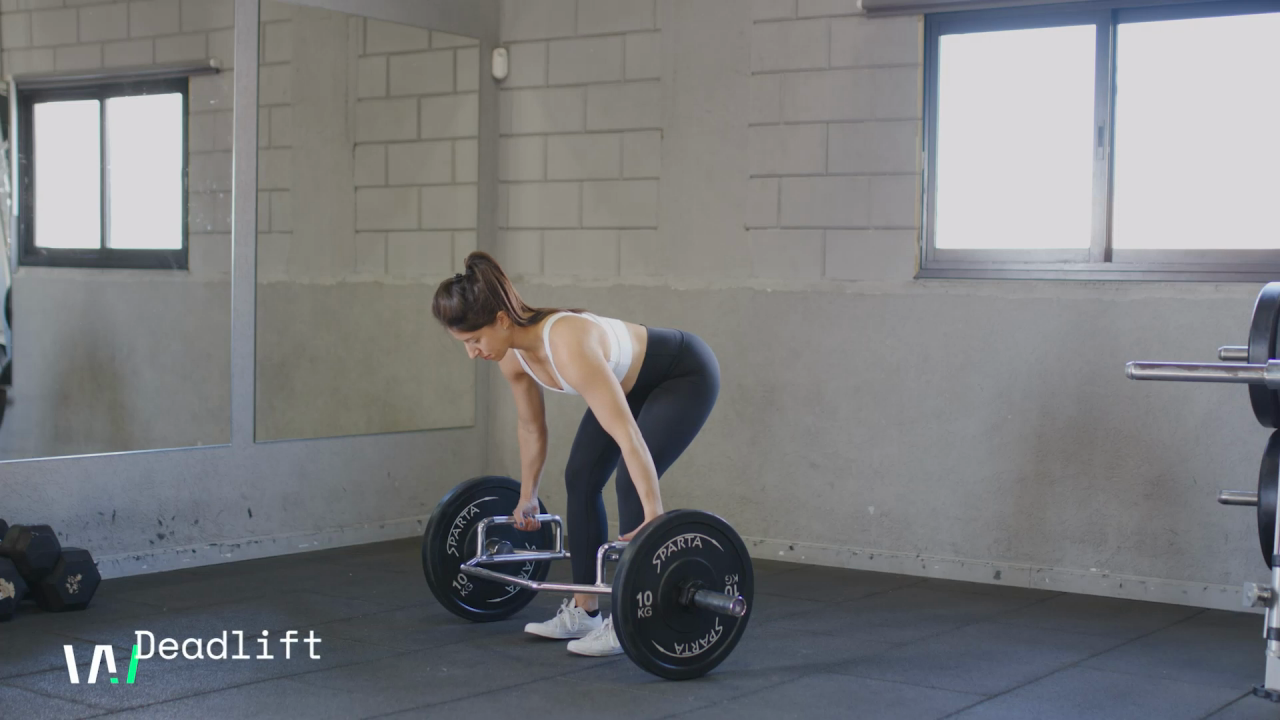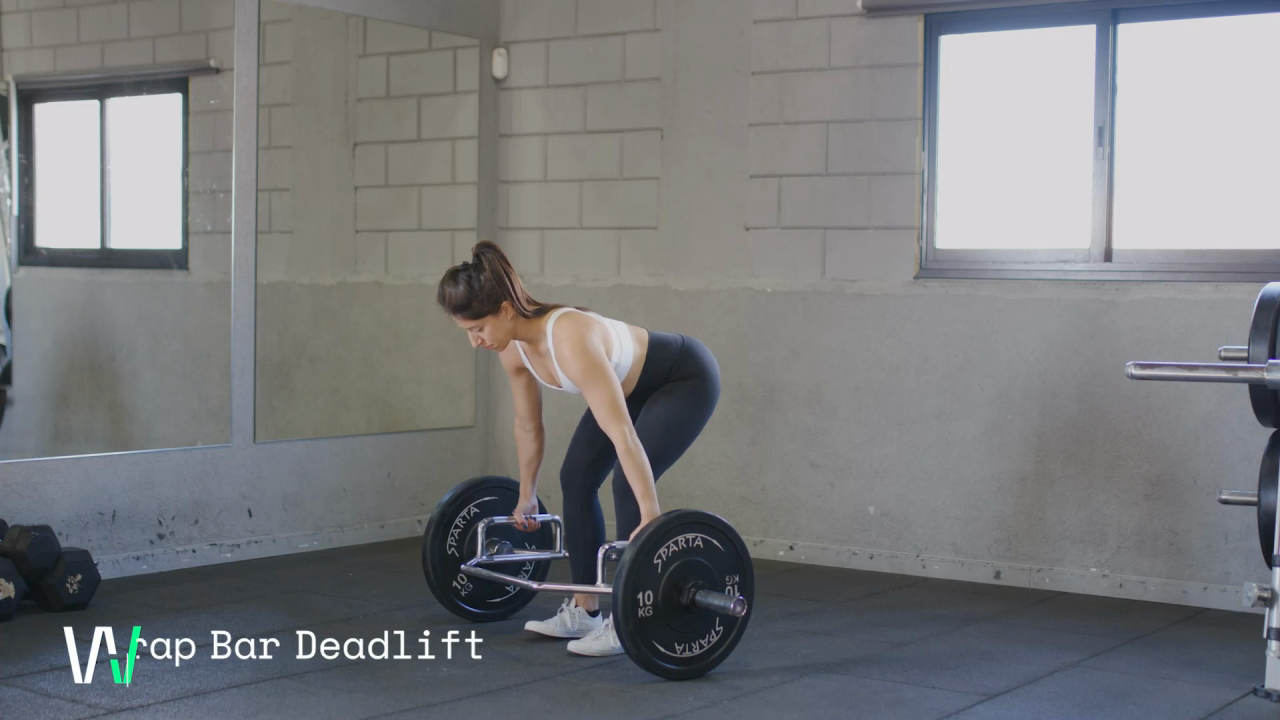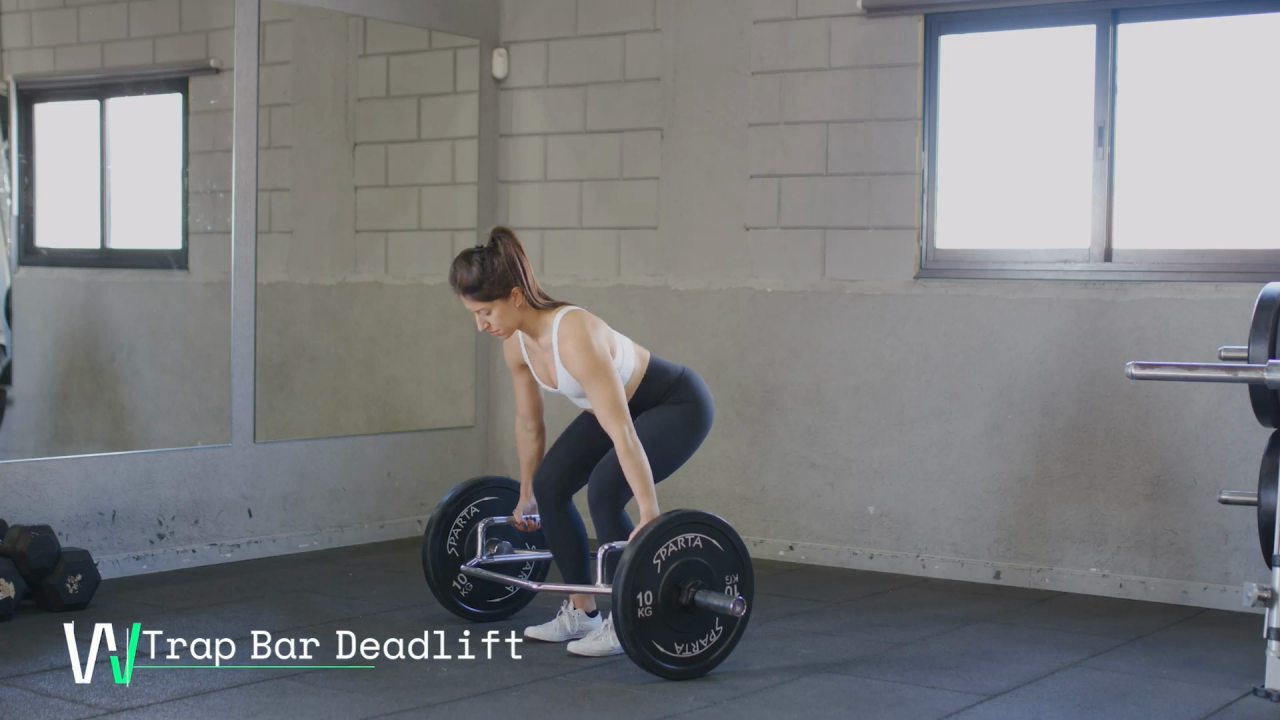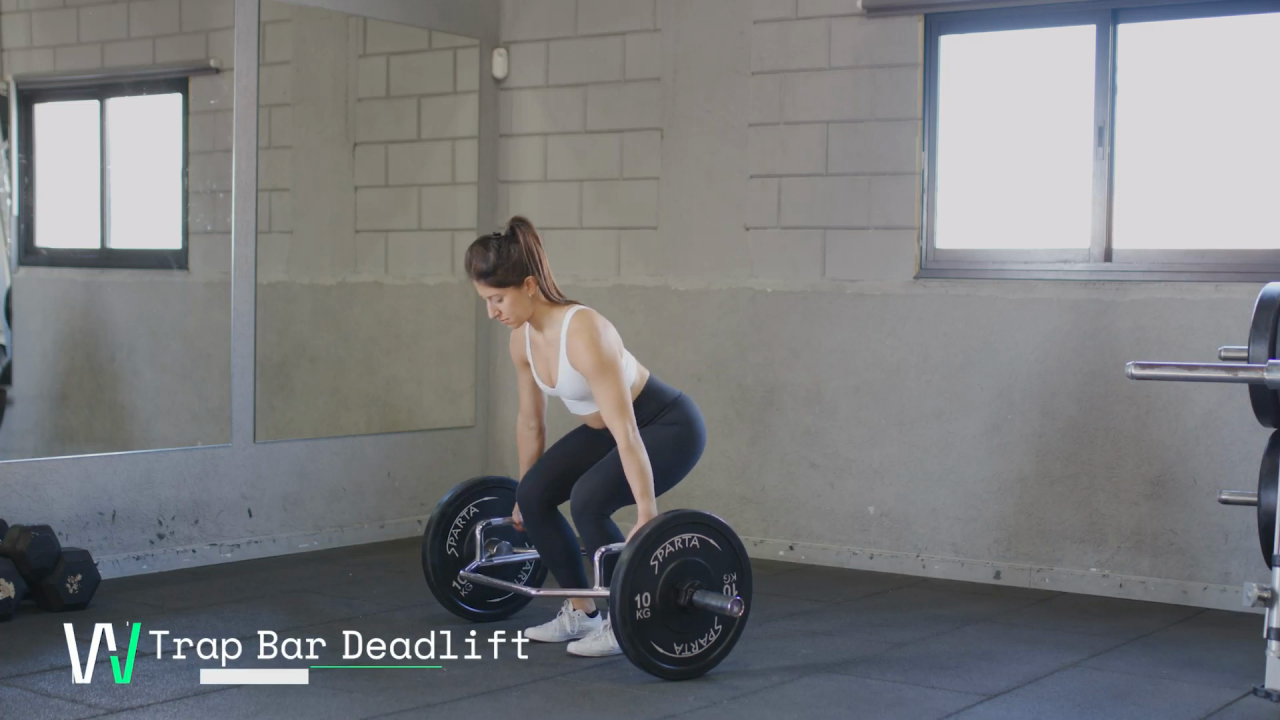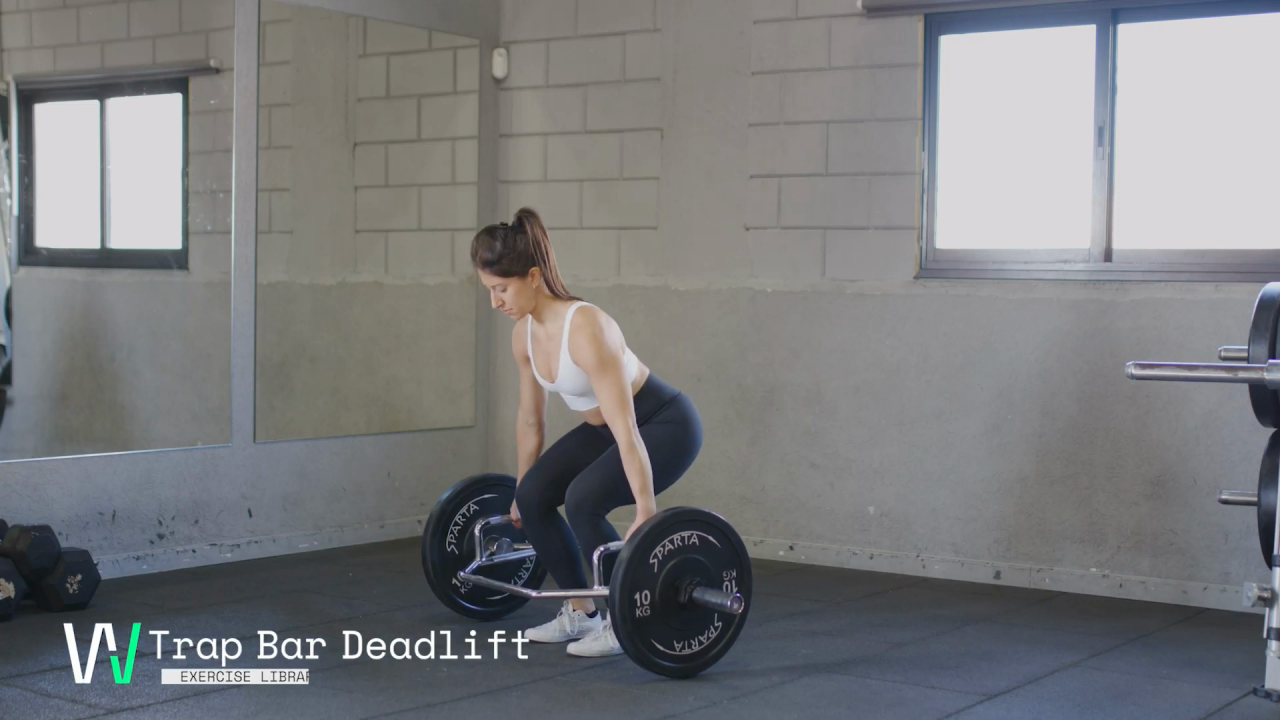
dt=0.3s
person 1, frame 1
left shoulder: (568, 345)
right shoulder: (513, 353)
left elbow: (627, 435)
right elbow: (531, 427)
left wrist: (654, 517)
right wrist: (528, 497)
left hip: (685, 374)
right hip: (631, 380)
left knee: (630, 484)
right knee: (580, 477)
right ankle: (583, 611)
person 1, frame 2
left shoulder: (570, 340)
right shoulder: (513, 348)
left elbow: (621, 434)
right elbow: (528, 425)
left wrist: (651, 517)
right wrist: (526, 496)
left hip: (686, 378)
right hip: (632, 383)
left knee: (628, 484)
right knee: (576, 477)
right ankle: (583, 610)
person 1, frame 3
left shoulder: (575, 336)
right shoulder: (516, 342)
left elbow: (622, 433)
right elbow: (528, 423)
left wrist: (649, 517)
right wrist: (525, 495)
left hip: (678, 405)
right hip: (620, 406)
left knee: (604, 491)
right knee: (548, 486)
right ankle: (581, 611)
person 1, frame 4
left shoulder: (584, 333)
right shoulder: (523, 338)
left elbow: (626, 433)
right elbow: (530, 422)
left wrist: (647, 517)
right wrist: (520, 497)
left hip: (669, 424)
right hip: (606, 428)
left knee: (588, 500)
right knee: (533, 496)
right ankle: (581, 611)
person 1, frame 5
left shoulder: (587, 329)
right shoulder: (525, 334)
left elbow: (626, 431)
right elbow: (530, 419)
left wrist: (646, 516)
right wrist: (517, 493)
left hip: (665, 425)
right hip: (604, 426)
left knee: (583, 501)
right knee: (533, 498)
right ankle: (580, 612)
